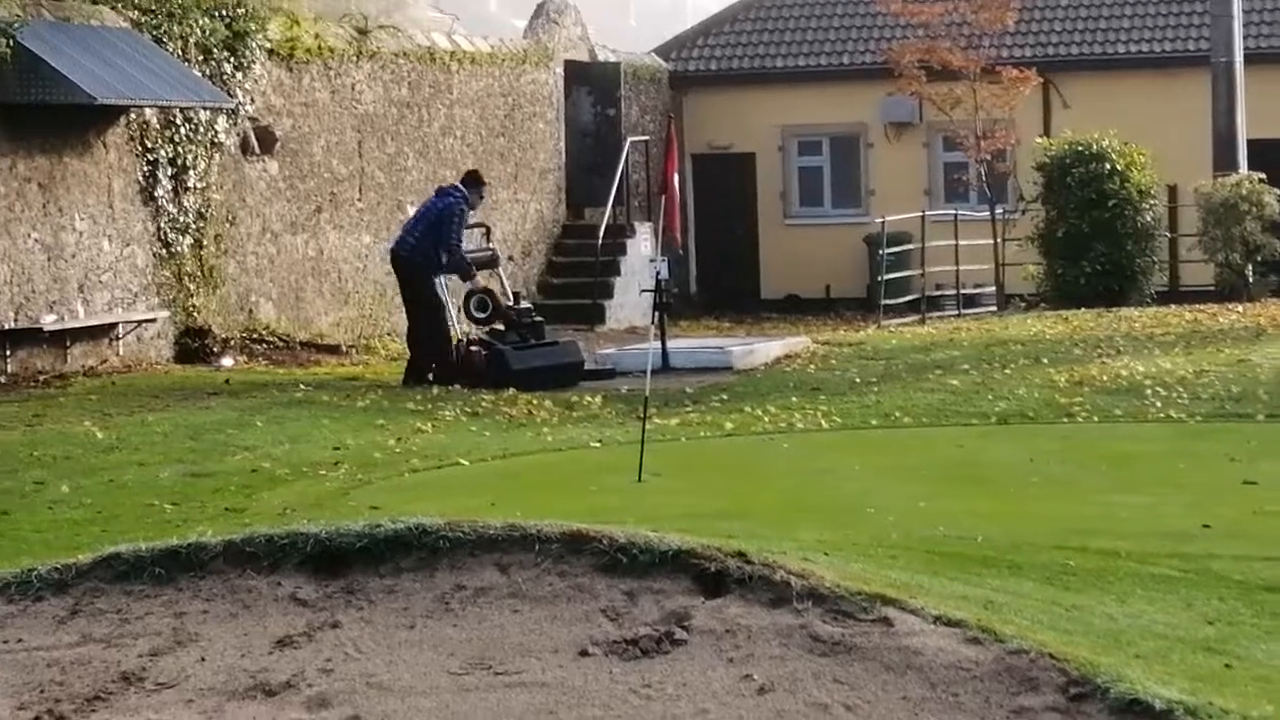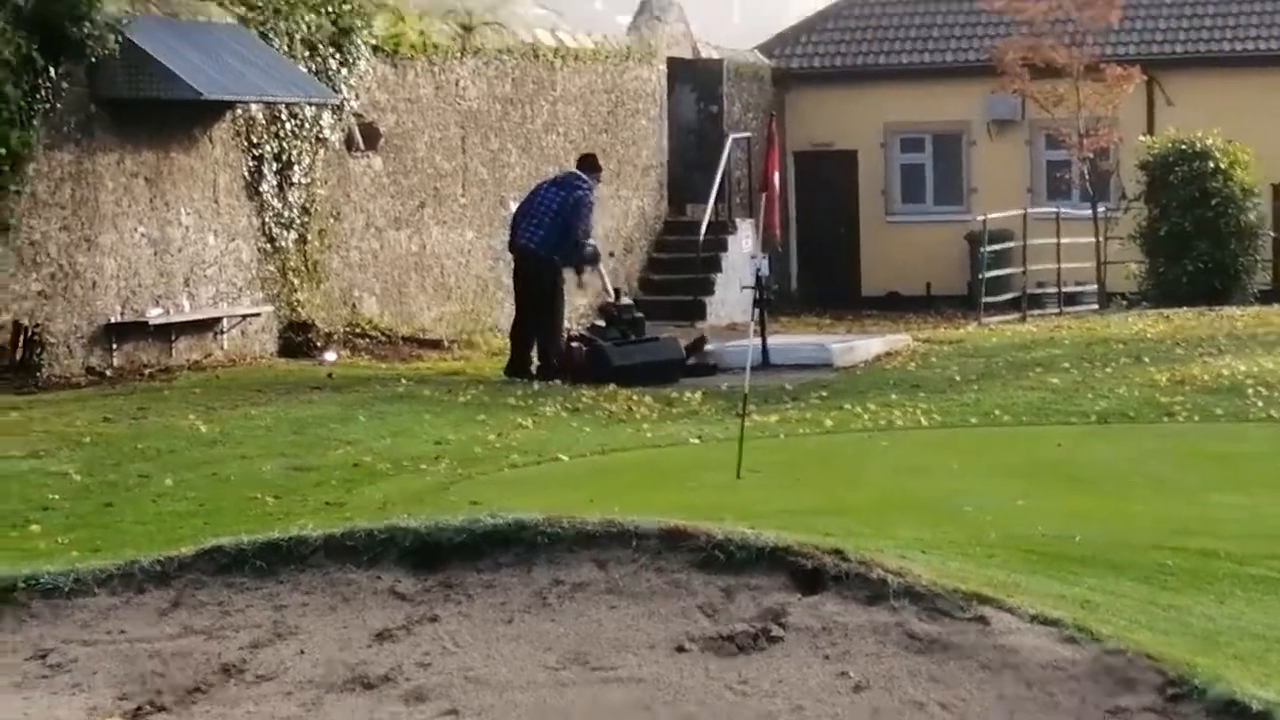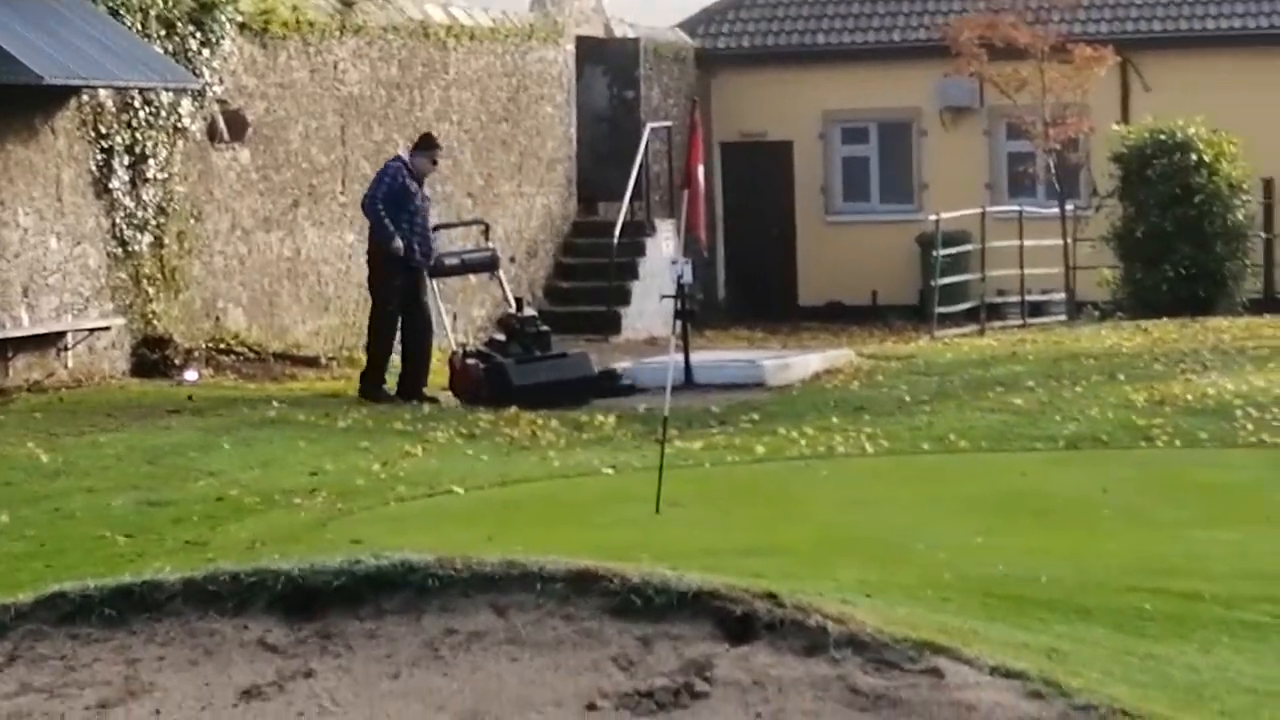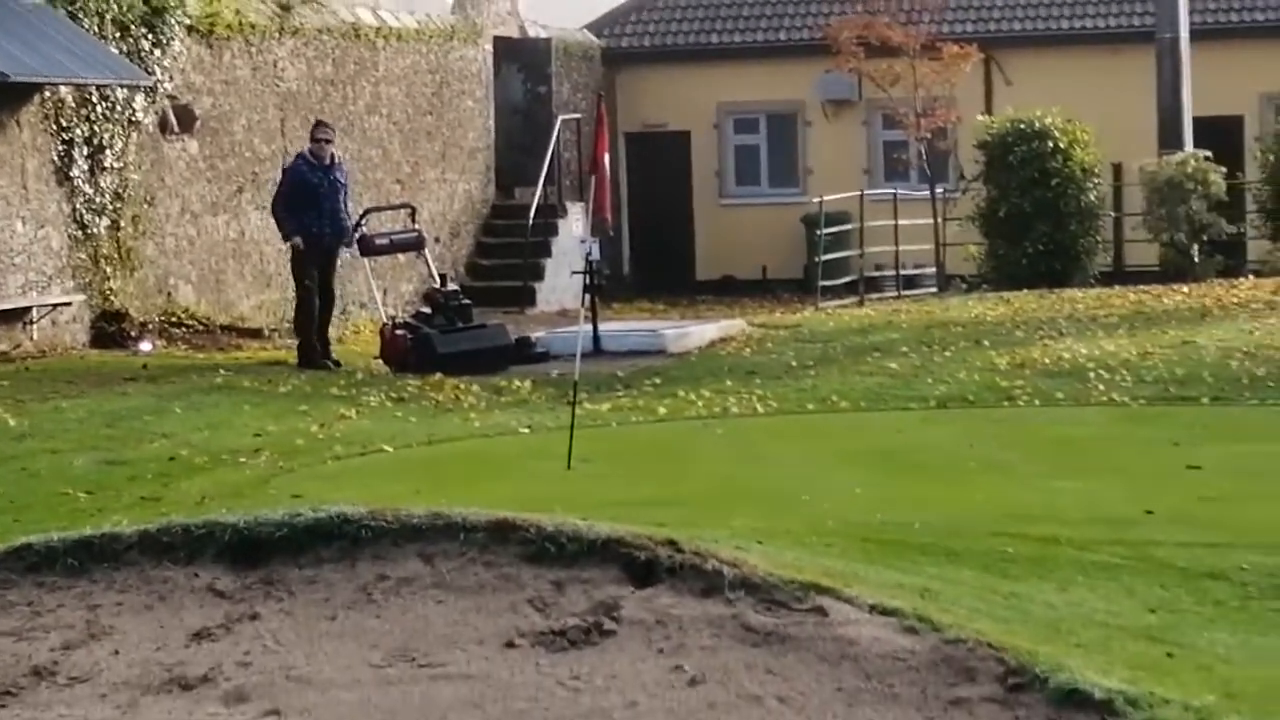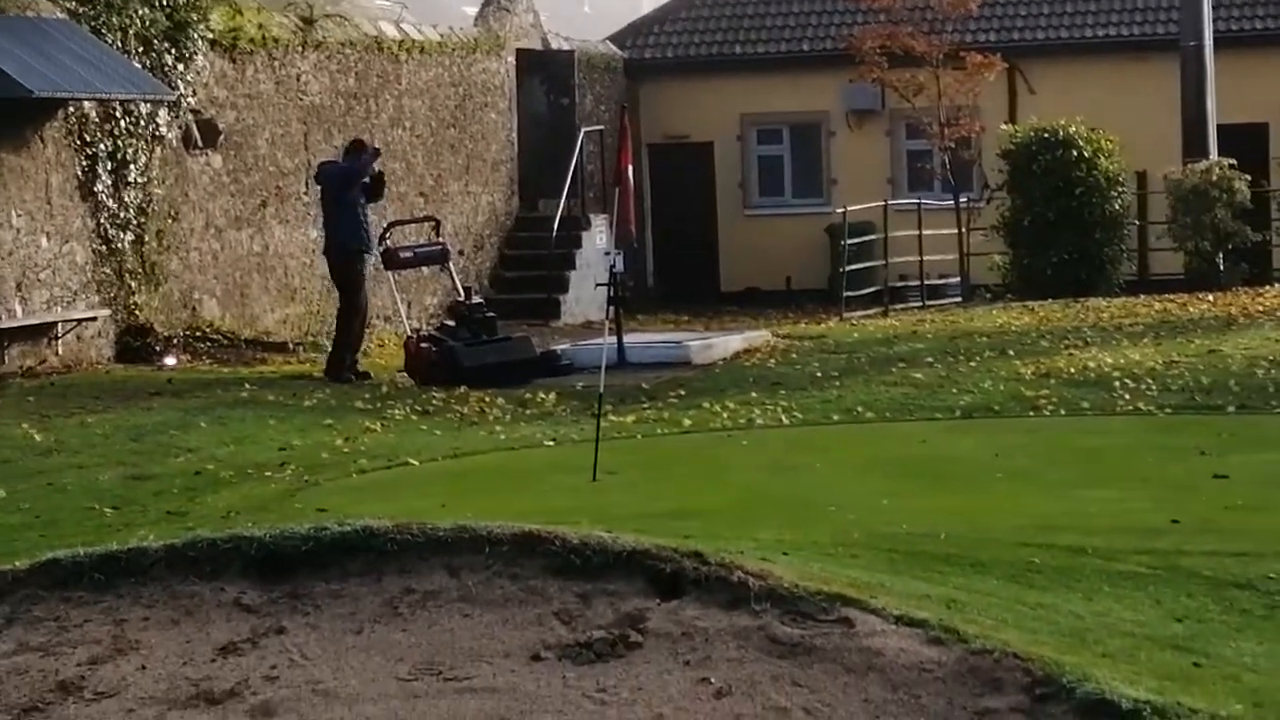
dt=1s
person 1, frame 1
left shoulder: (445, 200)
right shoulder: (457, 207)
right elbow: (452, 247)
right wrist: (471, 276)
left hip: (404, 258)
right hip: (416, 263)
left knee: (421, 318)
right knee: (436, 318)
left ankle: (417, 373)
right ankle: (446, 373)
person 1, frame 2
left shoulder: (547, 185)
right shoulder: (583, 196)
left elbow: (519, 215)
right elbow: (578, 237)
left wrist: (515, 246)
right wrist: (580, 269)
left hip: (523, 253)
right hip: (546, 259)
left knee: (525, 313)
right knee: (550, 317)
left ankle: (518, 365)
right ankle: (549, 369)
person 1, frame 3
left shoulder: (416, 183)
right shoulder: (395, 172)
right elbow: (371, 203)
left wrist: (423, 255)
right wrist: (390, 237)
left hip: (411, 263)
right hip: (389, 259)
left knee: (420, 324)
right knee: (386, 321)
left ankle: (412, 387)
right ankle: (372, 384)
person 1, frame 4
left shoulder: (339, 169)
right shoulder: (298, 169)
right elbow: (280, 206)
left wrist: (347, 232)
right wrist: (291, 234)
left hip: (332, 243)
right hip: (307, 243)
left knee: (327, 296)
right knee: (308, 296)
left ankle: (321, 348)
right ankle: (308, 353)
person 1, frame 5
left shoulder: (350, 181)
right shoulder: (335, 174)
left elbow: (373, 194)
right elbow: (356, 170)
left wrist: (375, 174)
right wrist: (370, 157)
left hip: (351, 250)
right hip: (344, 250)
left knee: (356, 307)
right knee: (354, 306)
left ankle: (348, 362)
right ankle: (337, 364)
